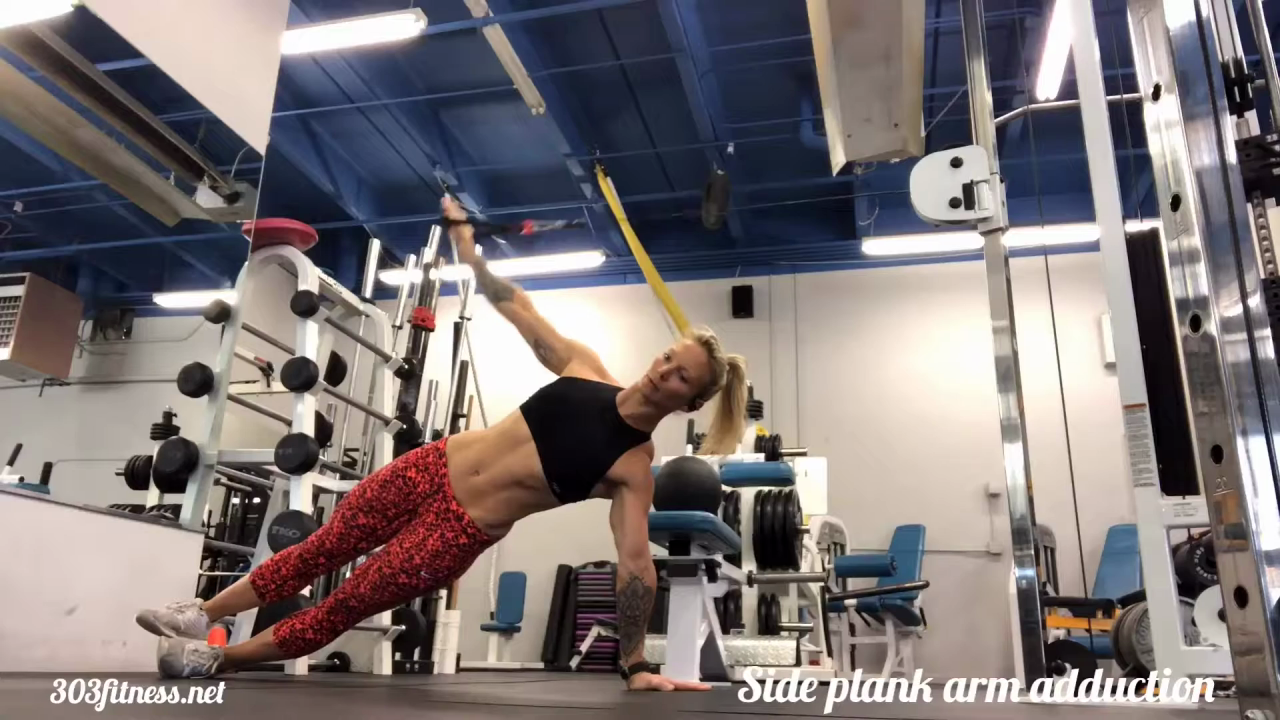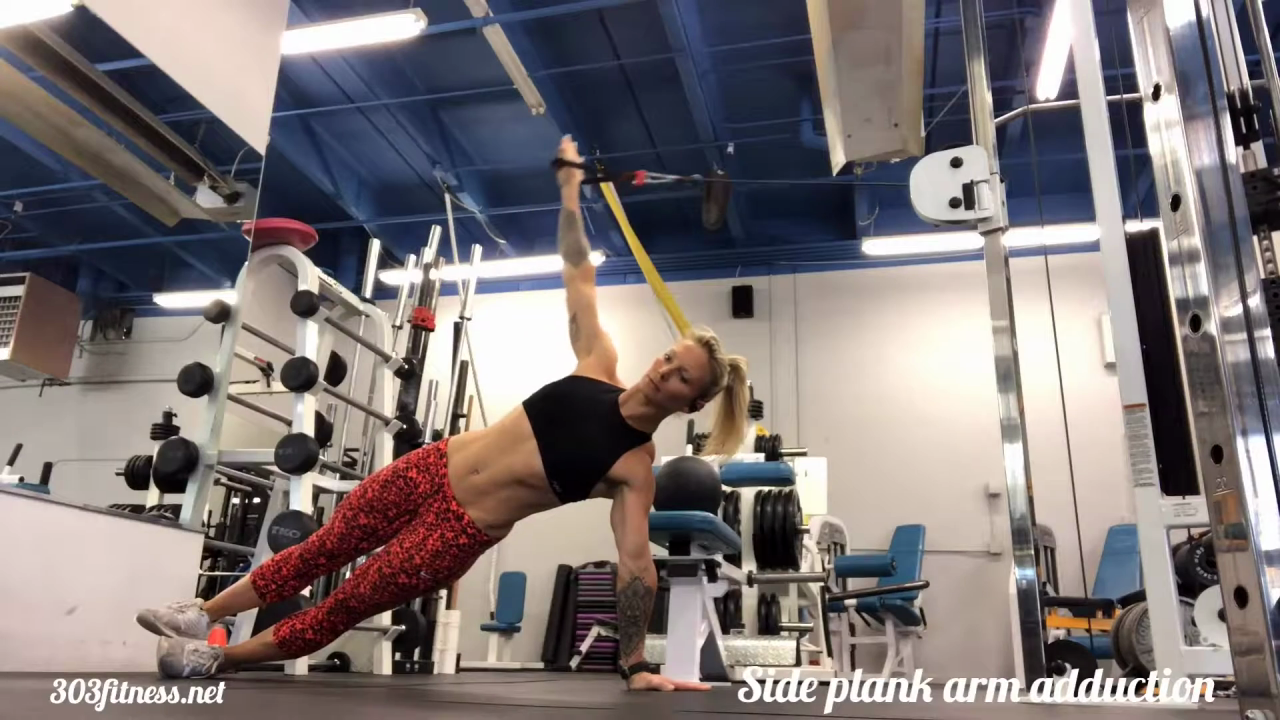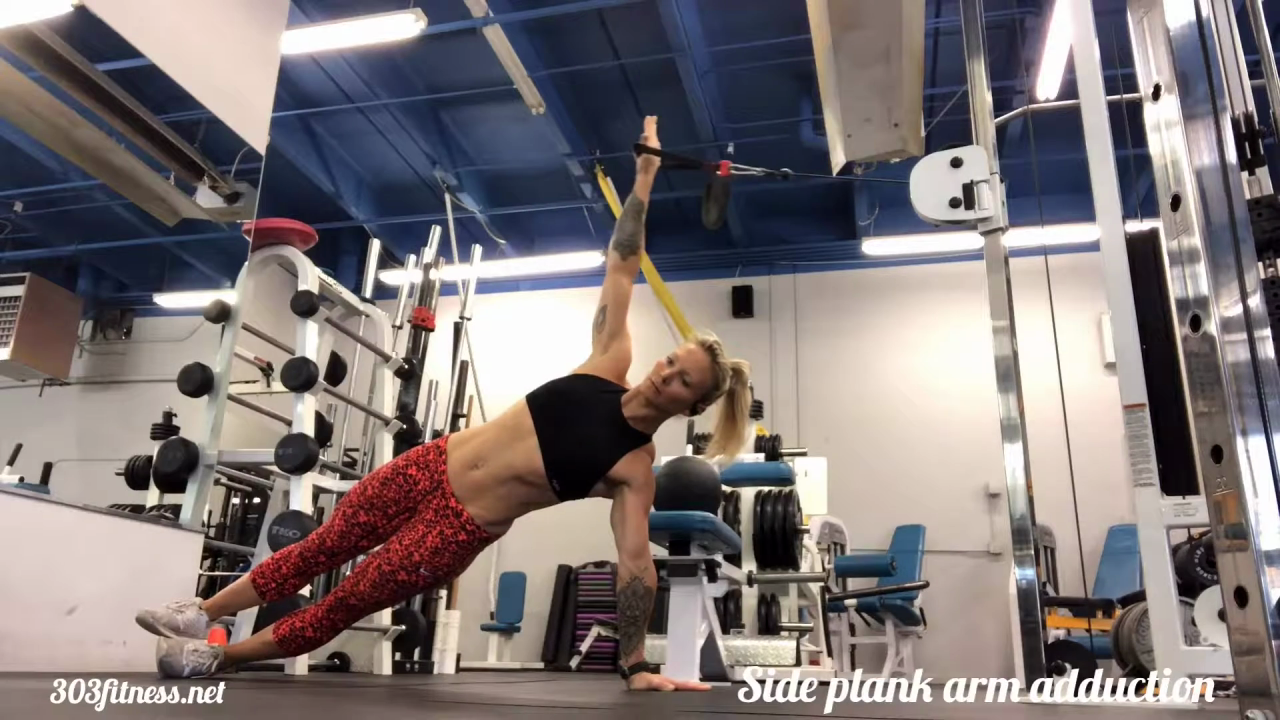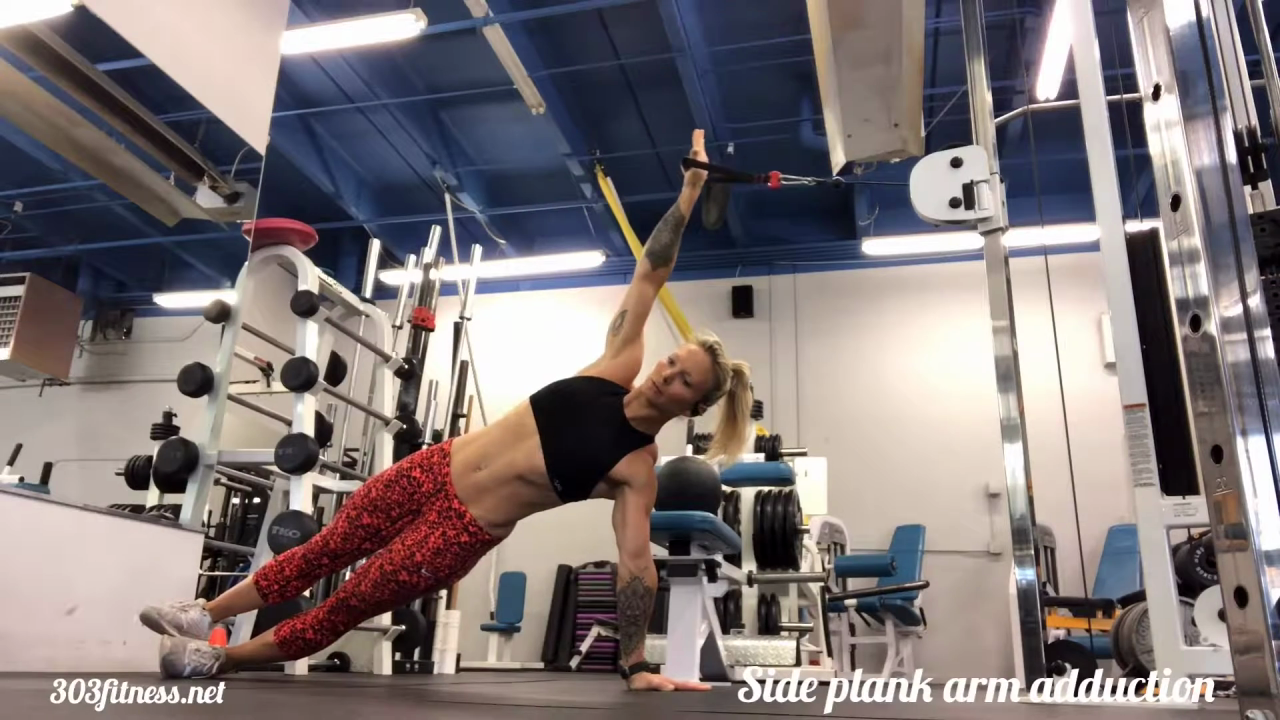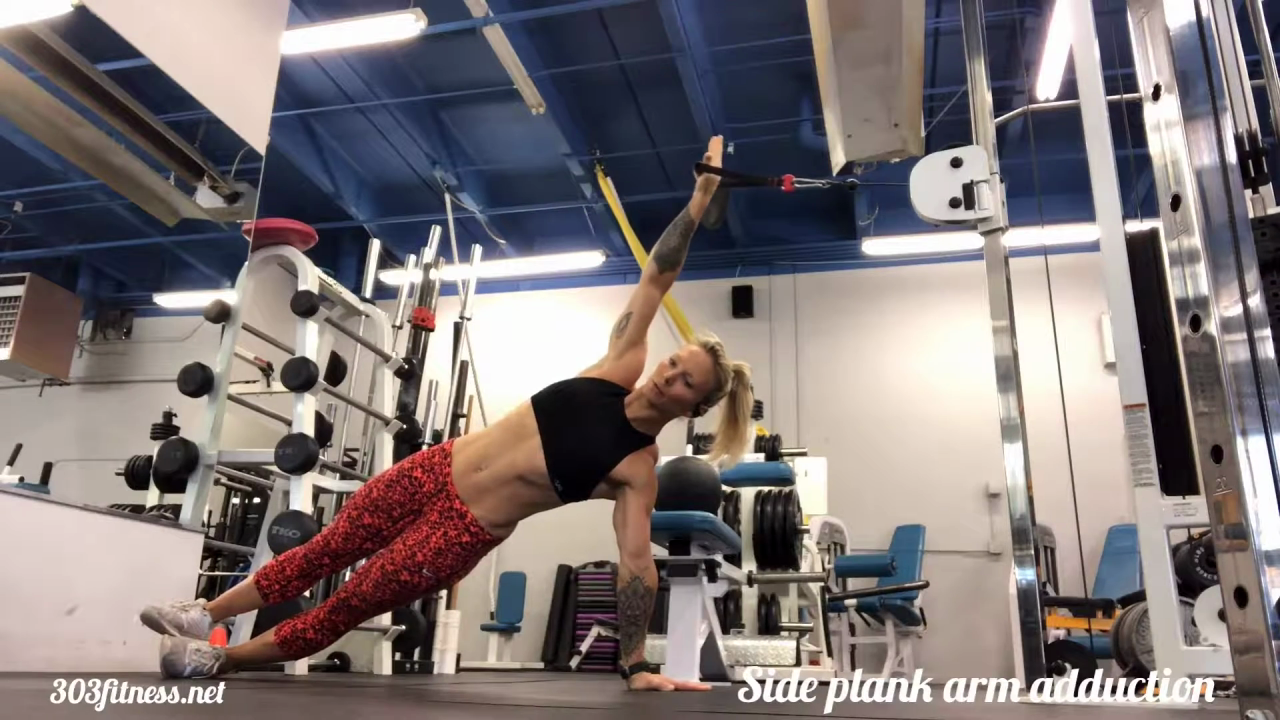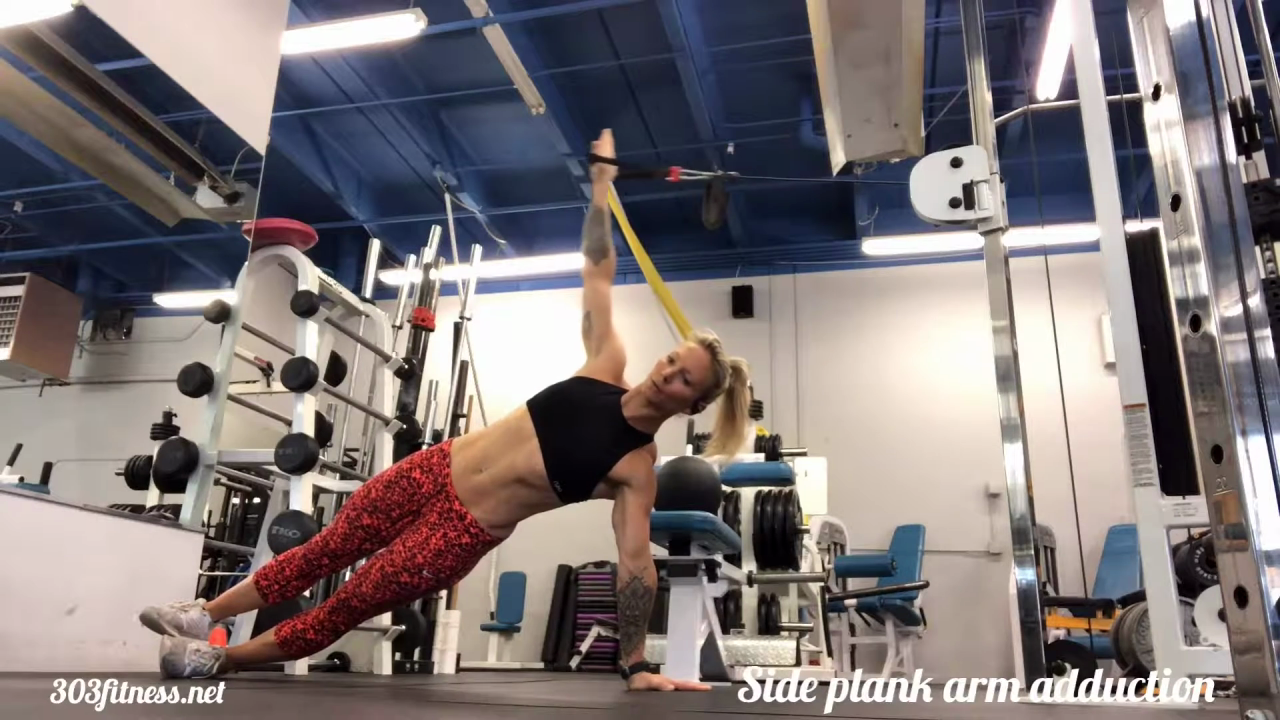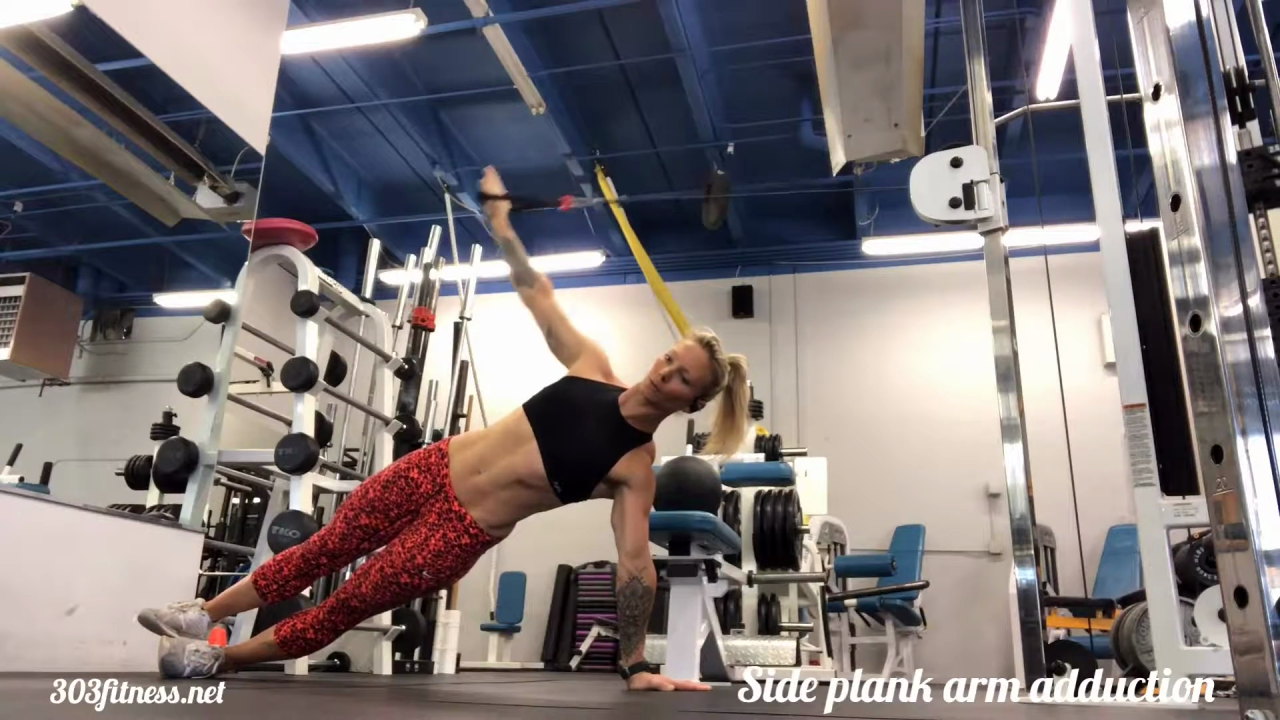
dt=0.5s
person 1, frame 1
left shoulder: (635, 468)
right shoulder: (588, 371)
left elbow: (636, 564)
right elbow: (519, 308)
left wrist: (636, 666)
right wrist: (467, 245)
left hip: (463, 531)
right hip: (435, 469)
left knee: (344, 606)
right knee: (322, 549)
left ankle: (218, 658)
right ankle: (202, 613)
person 1, frame 2
left shoulder: (636, 467)
right shoulder: (599, 368)
left elbow: (636, 561)
right elbow: (578, 274)
left wrist: (636, 664)
right wrist: (570, 185)
left hip: (462, 532)
right hip: (435, 468)
left knee: (344, 607)
right knee: (321, 550)
left ankle: (217, 658)
right ankle: (201, 613)
person 1, frame 3
left shoulder: (636, 467)
right shoulder: (608, 368)
left elbow: (636, 561)
right elbow: (621, 269)
left wrist: (636, 665)
right wrist: (644, 175)
left hip: (461, 528)
right hip: (433, 467)
left knee: (343, 605)
right knee: (322, 549)
left ankle: (216, 657)
right ankle: (200, 613)
person 1, frame 4
left shoulder: (638, 469)
right shoulder: (616, 370)
left elbow: (636, 563)
right elbow: (649, 276)
left wrist: (635, 664)
right wrist: (690, 192)
left hip: (464, 531)
right hip: (435, 470)
left knee: (345, 607)
right knee: (323, 550)
left ankle: (219, 659)
right ankle: (204, 614)
person 1, frame 5
left shoulder: (638, 469)
right shoulder: (618, 372)
left elbow: (637, 563)
right elbow: (654, 280)
left wrist: (635, 665)
right wrist: (701, 198)
left hip: (465, 531)
right hip: (438, 470)
left knee: (346, 607)
right knee: (325, 551)
left ankle: (219, 658)
right ankle: (204, 614)
person 1, frame 6
left shoulder: (638, 468)
right shoulder: (607, 369)
left elbow: (636, 561)
right elbow: (598, 276)
left wrist: (636, 663)
right wrist: (599, 186)
left hip: (465, 532)
right hip: (438, 471)
left knee: (344, 609)
right knee: (325, 551)
left ankle: (218, 659)
right ankle: (203, 614)
person 1, frame 7
left shoulder: (637, 467)
right shoulder: (593, 370)
left elbow: (636, 560)
right elbow: (539, 299)
left wrist: (635, 663)
right wrist: (503, 221)
left hip: (465, 532)
right hip: (438, 468)
left knee: (345, 607)
right knee: (325, 550)
left ankle: (217, 658)
right ankle: (202, 613)
